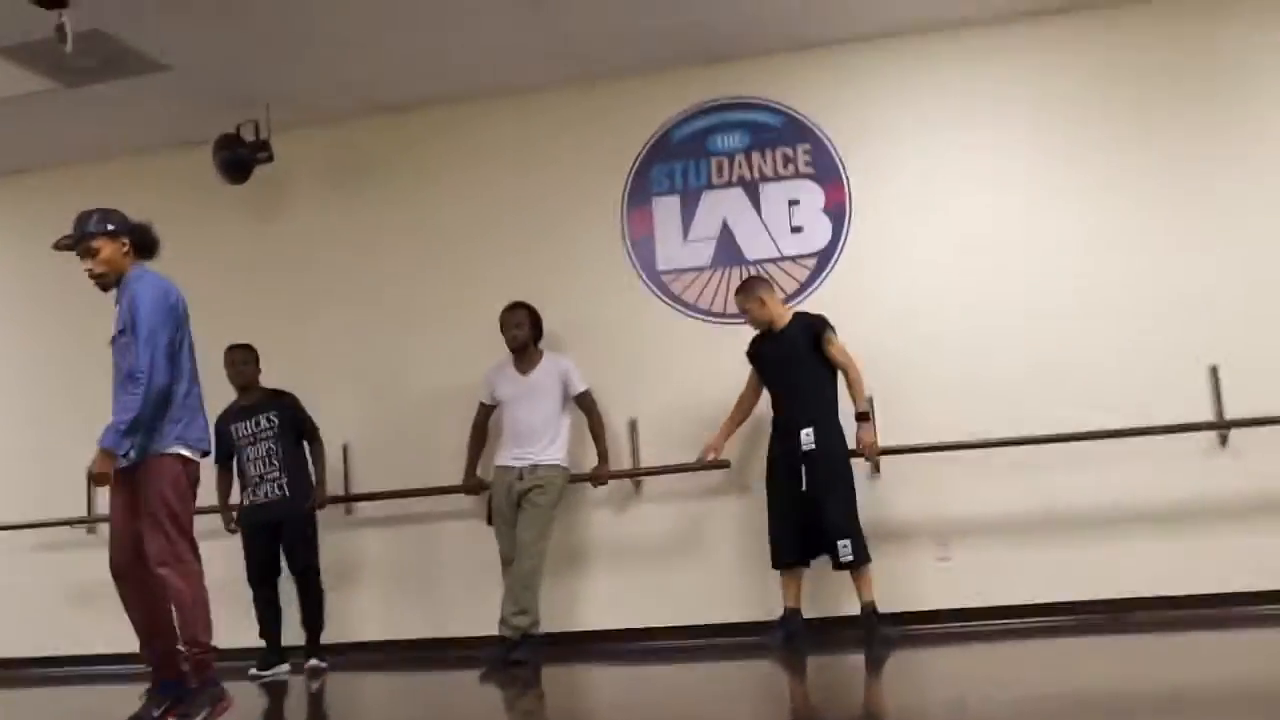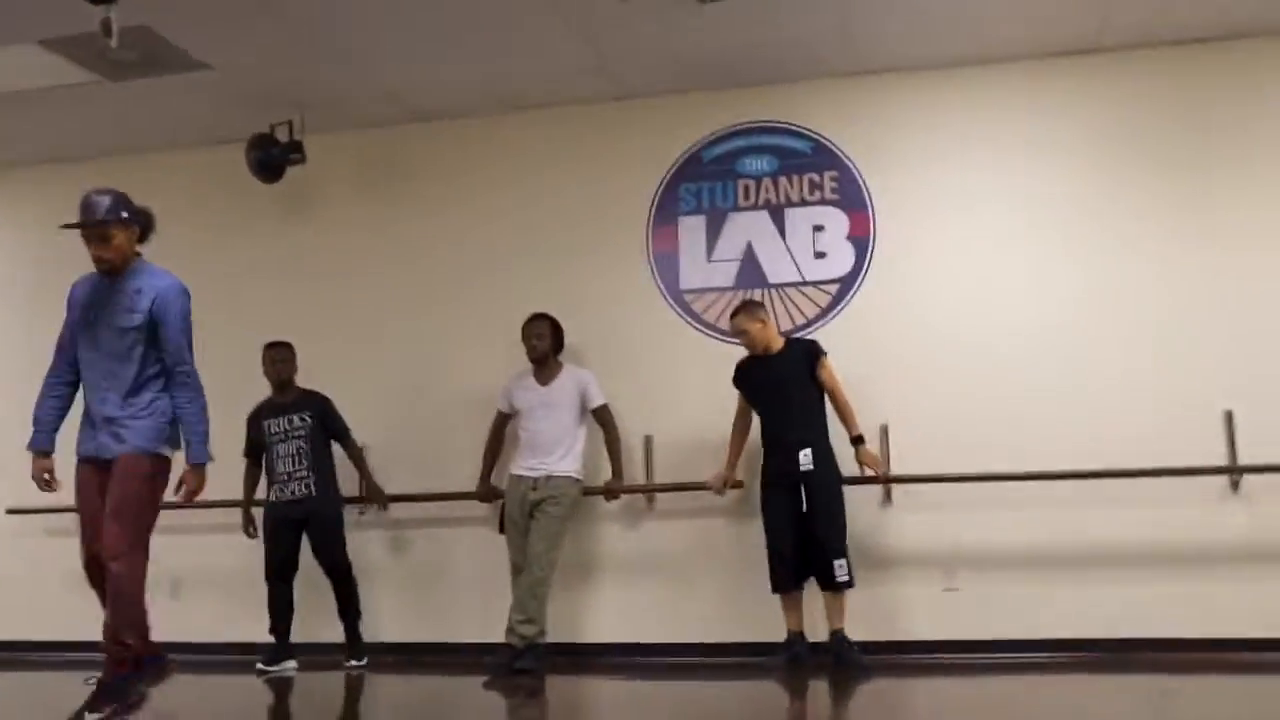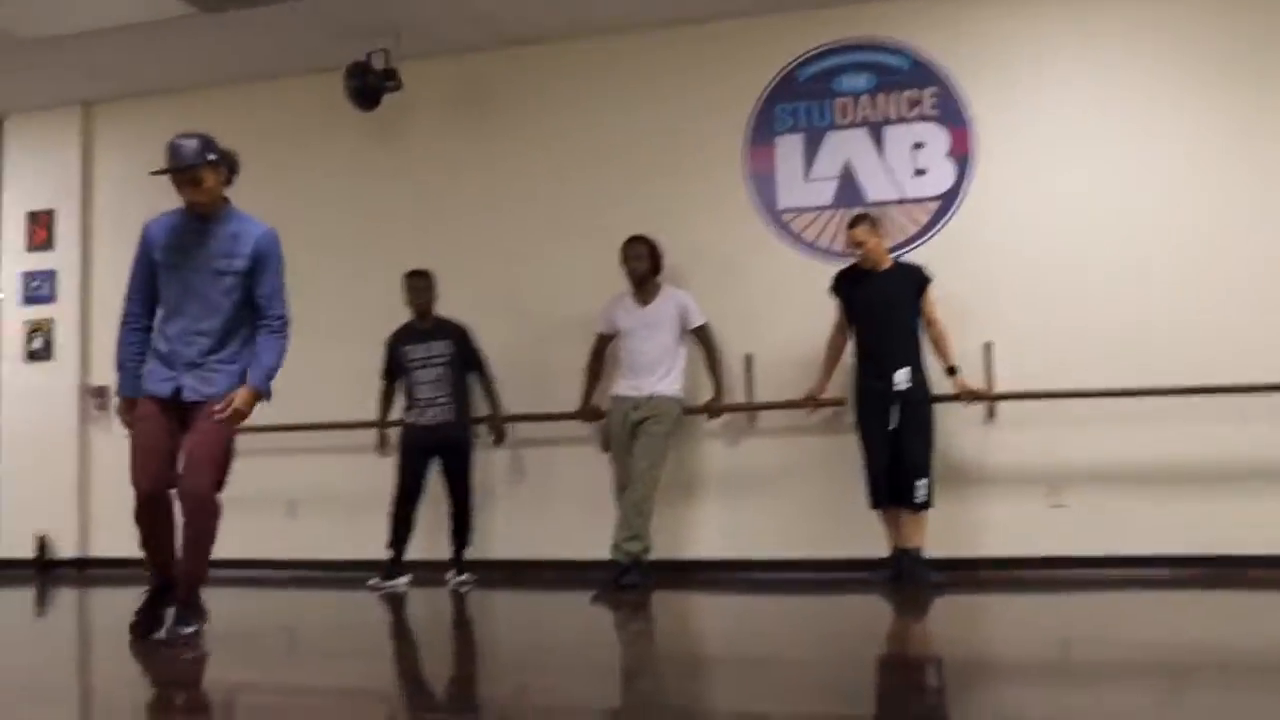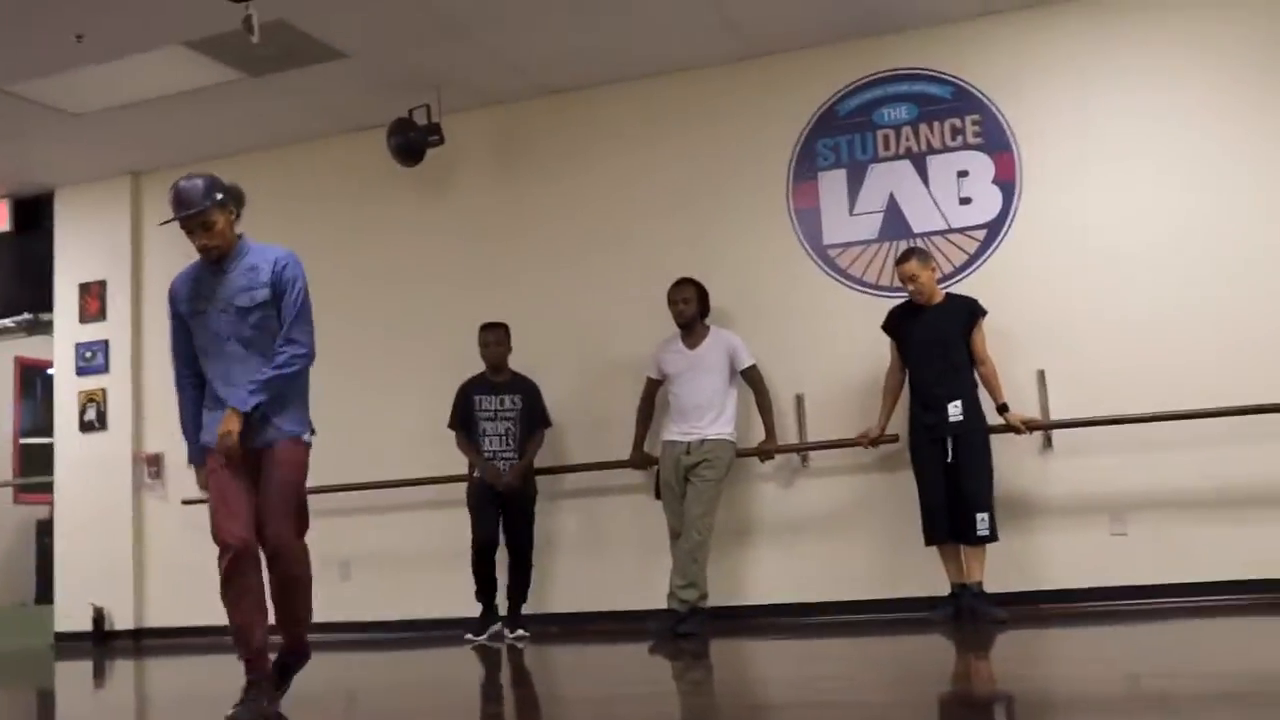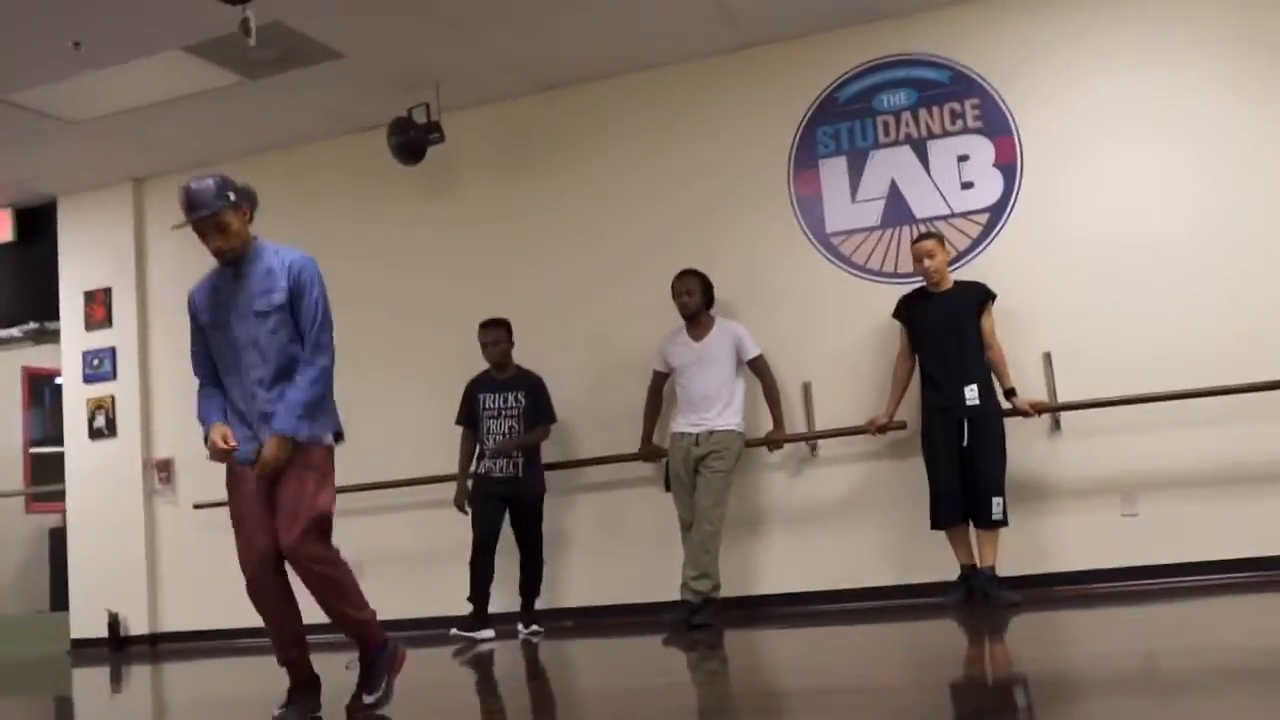
dt=0.4s
person 1, frame 1
left shoulder: (149, 292)
right shoulder: (134, 298)
left elbow: (154, 379)
left wrist: (111, 444)
left hip: (165, 444)
right hip: (140, 450)
left knee: (169, 556)
right knee: (127, 563)
left ankle: (202, 679)
right ankle: (168, 678)
person 1, frame 2
left shoulder: (164, 292)
right shoulder: (83, 293)
left elbow: (183, 378)
right elbow: (63, 374)
left wrist: (197, 456)
right wrist: (41, 443)
left hip: (139, 443)
right hip: (94, 445)
left knee: (120, 555)
right knee: (95, 557)
left ankle: (122, 673)
right ankle: (145, 658)
person 1, frame 3
left shoulder: (257, 239)
right shoulder: (158, 233)
left elbow: (272, 323)
right elbow: (137, 316)
left wrist: (255, 385)
right wrist: (127, 387)
left hip: (218, 385)
right hip: (159, 384)
left knee: (198, 490)
right knee: (149, 488)
left ankle: (189, 596)
right ankle: (162, 583)
person 1, frame 4
left shoulder: (279, 265)
right shoulder: (183, 289)
left elbow: (299, 350)
right elbow: (188, 376)
left wrist: (244, 408)
right wrist: (196, 449)
left hip: (279, 428)
right hip: (223, 434)
left knee: (282, 542)
right knee: (235, 544)
left ankle: (293, 648)
person 1, frame 5
left shoulder: (295, 269)
right shoulder: (201, 297)
left elbow: (318, 358)
right elbow: (209, 378)
left wrist: (285, 431)
right wrist: (213, 423)
left hip: (304, 431)
right hip: (246, 445)
left knee: (301, 542)
right knee: (258, 563)
left ankle: (376, 648)
person 2, frame 1
left shoulder: (813, 327)
right shoulder: (760, 347)
left elbow: (850, 370)
right elbow: (750, 396)
left wrist: (864, 422)
right wrist: (721, 437)
left hip: (824, 442)
right hip: (783, 447)
left knee: (841, 525)
right knee: (785, 532)
left ankle: (870, 613)
right ankle: (791, 618)
person 2, frame 2
left shoulder: (806, 352)
right shoulder: (746, 371)
left elbow: (836, 396)
right elbow: (743, 420)
left wrist: (859, 444)
right wrist: (729, 469)
left hip: (817, 465)
right hip: (777, 472)
left knee: (830, 547)
right knee: (783, 555)
left ankle: (838, 637)
right ankle: (795, 640)
person 2, frame 3
left shoulder: (912, 276)
right shoulder: (847, 281)
left elbow: (932, 325)
right elbow: (840, 333)
left wrist: (953, 374)
right wrist: (821, 383)
left hip: (910, 386)
right hip: (871, 389)
left knee: (914, 468)
right knee: (881, 471)
left ankle: (914, 556)
right ankle: (897, 554)
person 2, frame 4
left shoulder: (965, 308)
right shoulder: (898, 319)
left elbow: (982, 362)
right elbow: (896, 372)
left wrist: (1005, 409)
right wrist: (880, 424)
left hip: (966, 420)
right hip: (924, 427)
left knee: (974, 501)
right knee: (937, 508)
left ankle: (975, 592)
right ankle: (957, 591)
person 2, frame 5
left shoulder: (976, 294)
right shoulder: (909, 305)
left elbow: (991, 347)
right elbow: (905, 359)
left wrist: (1012, 394)
right wrist: (889, 412)
left hip: (980, 405)
right hip: (938, 411)
left knee: (987, 486)
right knee: (946, 492)
left ankle: (988, 576)
right ankle: (968, 572)
person 3, frame 1
left shoulder: (561, 367)
right shoulder: (496, 375)
left elbow: (591, 411)
right elbow: (481, 423)
left wrist: (603, 461)
right wrist: (470, 472)
left hip: (546, 470)
right hip: (505, 471)
left knee: (528, 553)
right knee: (510, 556)
left ankle: (513, 635)
right ankle: (524, 635)
person 3, frame 2
left shoulder: (580, 379)
right shoulder: (515, 385)
left elbow: (608, 425)
right elbow: (497, 431)
left wrist: (617, 476)
right wrist: (484, 480)
left hip: (561, 481)
right hip: (519, 481)
left knee: (539, 563)
right knee: (520, 565)
left ankle: (519, 642)
right ankle: (531, 643)
person 3, frame 3
left shoulder: (678, 300)
right shoulder: (616, 306)
left elbow: (708, 344)
right elbow: (598, 352)
left wrist: (718, 394)
right wrist: (587, 400)
left hip: (662, 400)
right hip: (622, 400)
left knee: (642, 481)
right knee: (625, 483)
left ankle: (627, 557)
right ankle: (634, 557)
person 3, frame 4
left shoulder: (727, 342)
right shoulder: (664, 350)
left elbow: (758, 385)
right elbow: (648, 398)
left wrist: (770, 436)
right wrist: (638, 447)
left hip: (714, 444)
right hip: (673, 445)
left knee: (696, 528)
right knee: (678, 530)
left ankle: (681, 605)
right ankle: (692, 605)
person 3, frame 5
left shoulder: (732, 332)
right shoulder: (670, 342)
left elbow: (765, 375)
right elbow: (656, 391)
left wrist: (778, 425)
right wrist: (646, 440)
left hip: (722, 435)
right hip: (681, 438)
left knee: (707, 519)
right knee: (689, 522)
left ankle: (694, 596)
right ankle: (705, 595)
person 4, frame 1
left shoulder: (283, 402)
right shoulder: (225, 420)
left elbow: (314, 440)
right elbow: (224, 468)
left wrist: (320, 485)
right wrist: (224, 508)
left hip: (295, 505)
right hip: (254, 512)
left knee: (306, 573)
right knee: (261, 580)
left ankle: (314, 647)
right ankle: (273, 653)
person 4, frame 2
left shoulder: (317, 403)
right shoulder: (258, 416)
left elbow: (347, 442)
right elbow: (254, 464)
left wrist: (369, 482)
right wrist: (246, 508)
left hip: (322, 503)
right hip: (279, 509)
left knee: (338, 569)
right knee: (278, 575)
left ankle: (354, 638)
right ankle: (282, 648)
person 4, frame 3
left shoulder: (455, 332)
right shoulder: (399, 339)
left elbow: (480, 372)
right elbow: (389, 384)
left wrist: (495, 414)
right wrist: (381, 427)
left hip: (455, 428)
right hip: (416, 430)
left knee: (460, 495)
right knee: (406, 495)
left ankle: (458, 561)
right ankle: (396, 564)
person 4, frame 4
left shoulder: (526, 388)
right shoulder: (469, 390)
left elbow: (538, 434)
right elbow: (461, 436)
left wrist: (519, 469)
right wrist: (484, 466)
left hip: (519, 483)
right hip: (482, 482)
left knee: (521, 550)
right knee: (483, 545)
left ankle: (514, 615)
right ankle: (488, 612)
person 4, frame 5
left shoulder: (531, 383)
right shoulder: (475, 387)
left elbow: (544, 429)
right elbow: (468, 434)
left wrist: (514, 444)
right wrist: (461, 481)
left hip: (526, 482)
right hip: (487, 482)
left knee: (530, 546)
right knee: (482, 544)
left ankle: (528, 612)
right ankle: (480, 617)
